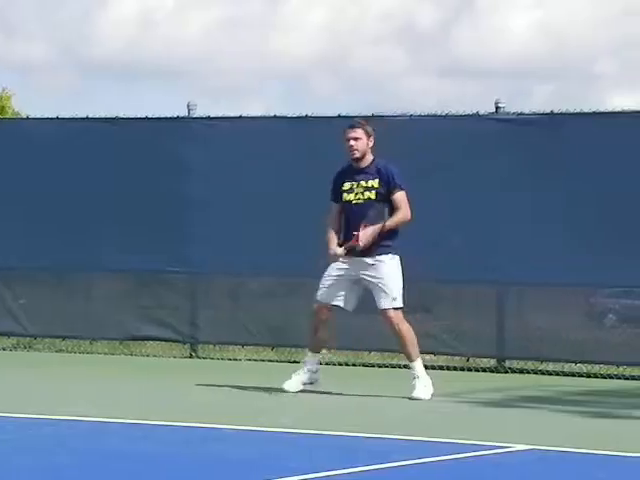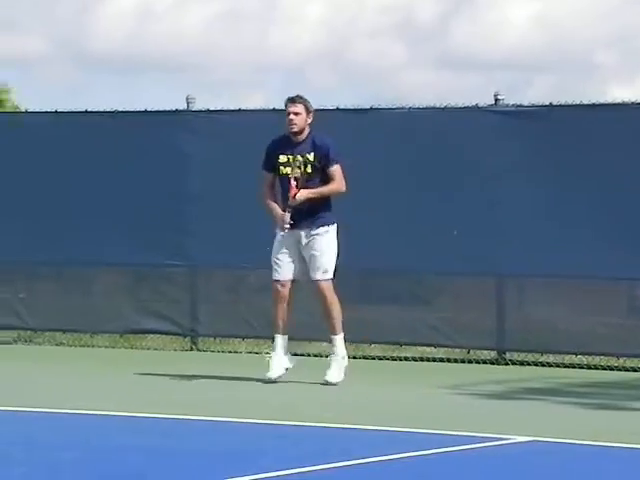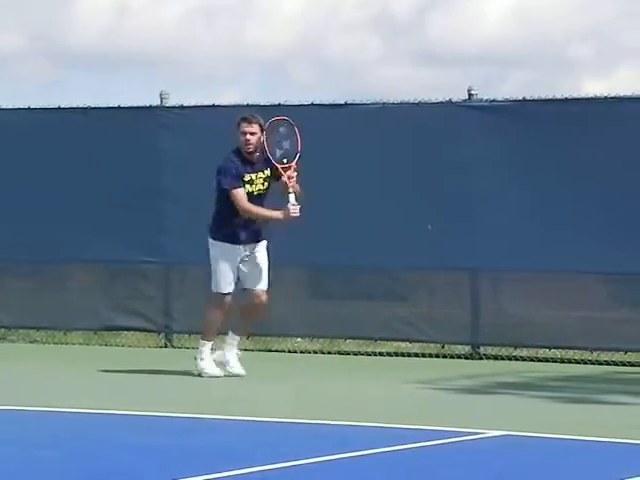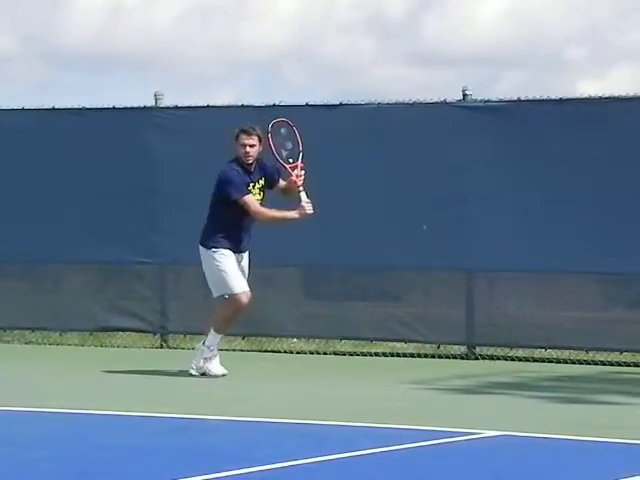
dt=0.5s
person 1, frame 1
left shoulder: (386, 172)
right shoulder: (341, 176)
left elbow: (404, 213)
left wrist: (375, 230)
right wrist: (333, 243)
left hip: (381, 256)
right hip: (346, 257)
left knee: (394, 315)
right knee: (321, 311)
left ankle: (421, 377)
right ankle: (309, 370)
person 1, frame 2
left shoulder: (322, 145)
right shoulder: (275, 147)
left elbow: (340, 185)
right elbow: (268, 188)
left wrist: (308, 193)
right wrist: (276, 212)
left hip: (319, 227)
right hip: (288, 229)
left knee: (324, 288)
right knee: (281, 289)
left ankle: (339, 354)
right ankle: (280, 354)
person 1, frame 3
left shoulder: (269, 160)
right shoulder: (228, 165)
left elbow: (292, 188)
right elbow: (244, 207)
left wrist: (292, 183)
right wrist: (281, 215)
left hip: (255, 241)
right hip: (225, 240)
left knee: (259, 299)
right knee: (223, 299)
left ankle: (229, 350)
right ankle: (204, 356)
person 1, frame 4
left shoulder: (264, 168)
right shoulder: (231, 174)
left elbow: (285, 189)
right elbow: (257, 212)
left wrist: (295, 183)
right wrist: (296, 214)
left hip: (240, 247)
right hip: (217, 246)
left knee: (233, 302)
right knee: (241, 298)
left ankle: (202, 359)
right ankle: (209, 348)
